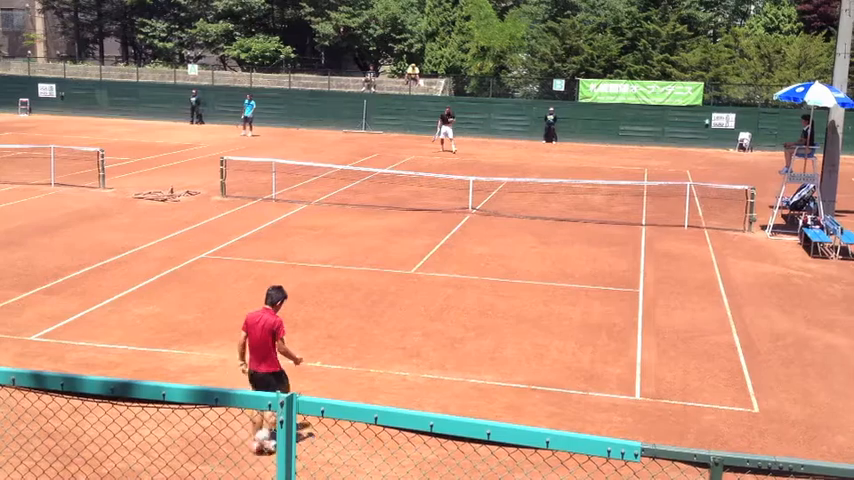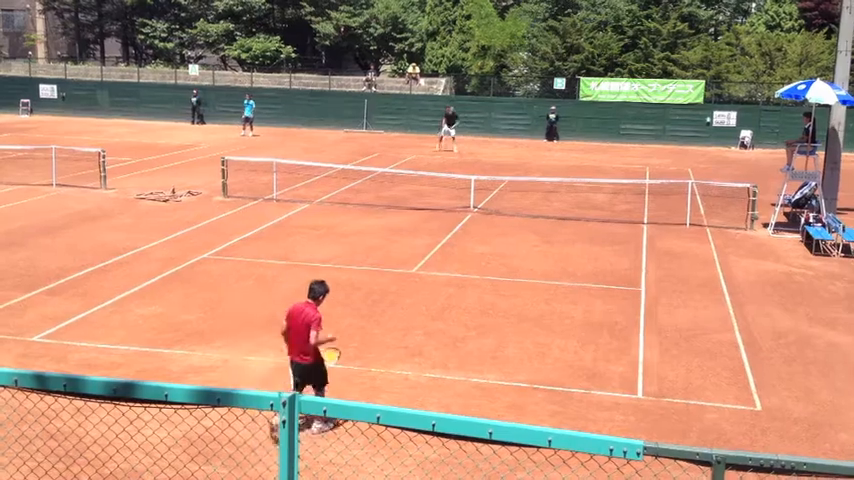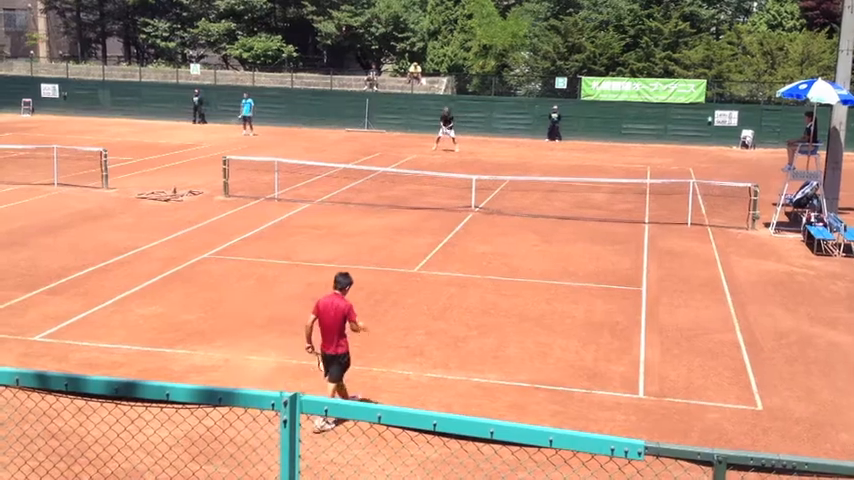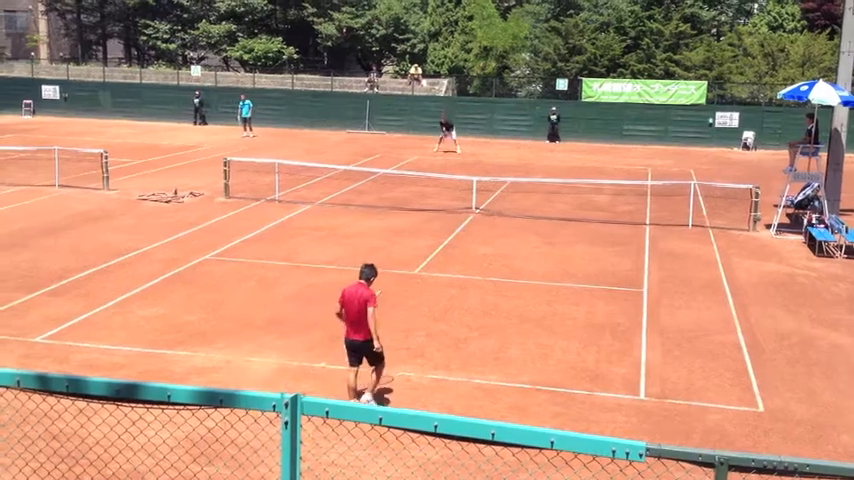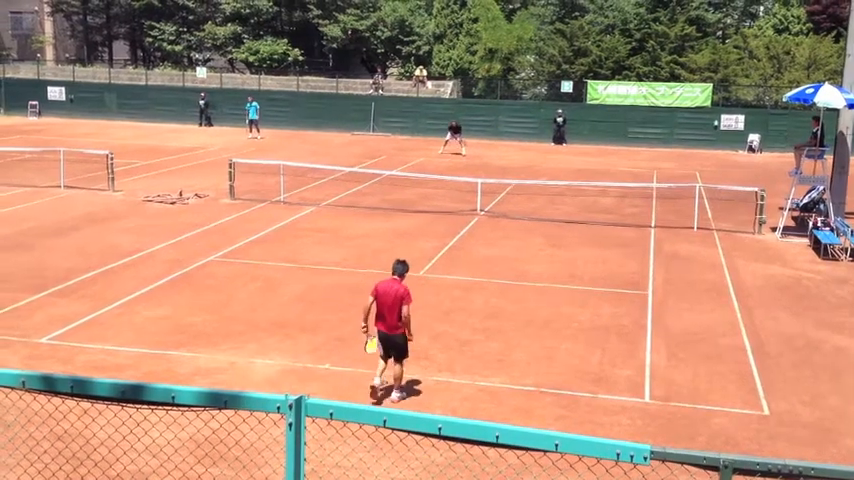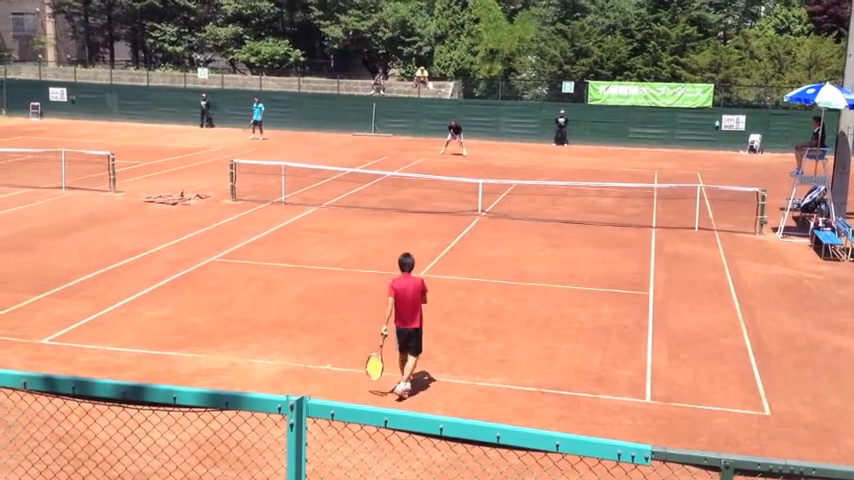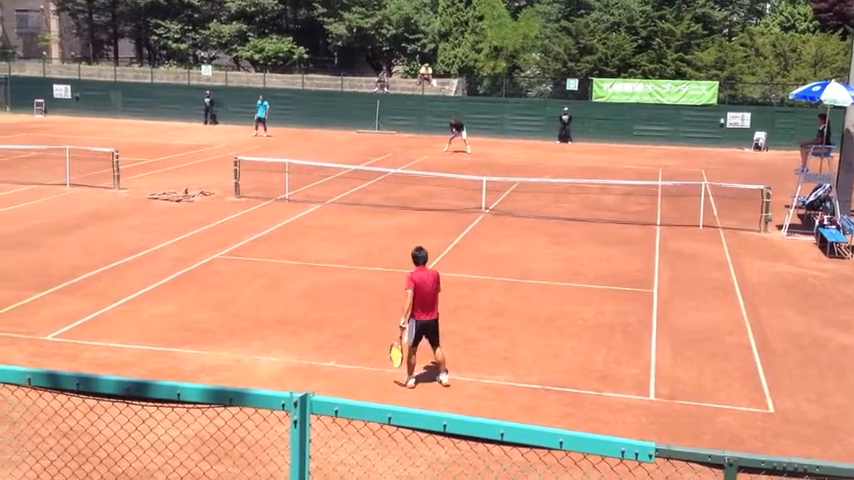
dt=0.4s
person 1, frame 1
left shoulder: (250, 317)
right shoulder: (276, 321)
left elbow: (241, 342)
right elbow: (281, 348)
left wrist: (242, 361)
right wrist: (295, 358)
left hip: (253, 370)
right hip: (271, 371)
left ankle: (258, 441)
right ankle: (264, 434)
person 1, frame 2
left shoulder: (294, 308)
right shoulder: (315, 315)
left elbow: (283, 331)
right elbow: (313, 341)
right wrist: (328, 339)
left hip: (295, 359)
right hip: (311, 362)
left knee: (295, 392)
right knee: (319, 391)
right ankle: (319, 423)
person 1, frame 3
left shoulder: (321, 301)
right shoulder: (346, 305)
left elbow: (309, 324)
right elbow: (354, 328)
left wrist: (308, 342)
right wrist: (361, 327)
left hip: (325, 350)
right hip: (340, 351)
left knee: (336, 378)
right knee: (332, 384)
right ankle: (322, 420)
person 1, frame 4
left shoulder: (346, 291)
right shoulder: (369, 294)
left elbow: (338, 312)
right elbow: (371, 318)
right wrist: (376, 339)
left hip: (350, 338)
right hip: (365, 339)
left knee: (353, 370)
right knee: (379, 365)
left ankle: (352, 401)
right ankle: (368, 396)
person 1, frame 5
left shoulder: (379, 285)
right shoulder: (404, 290)
left elbow: (368, 306)
right elbow: (405, 315)
left wrist: (364, 322)
right wrist: (409, 332)
left hip: (381, 330)
right hip: (397, 332)
left knee: (384, 357)
right knee: (399, 362)
left ankle: (377, 380)
right ankle: (396, 392)
person 1, frame 6
left shoulder: (394, 284)
right shoulder: (419, 282)
left elbow: (390, 306)
right elbow: (424, 300)
left wrist: (385, 325)
left hip: (400, 326)
right hip: (415, 326)
left knee: (403, 355)
right knee: (413, 357)
left ankle: (405, 381)
right ankle: (402, 385)
person 1, frame 7
left shoulder: (412, 276)
right shoulder: (435, 274)
left elbow: (409, 298)
left wrist: (404, 318)
left hip: (417, 319)
right hip: (433, 318)
left knee: (412, 349)
right knee: (436, 347)
left ankle: (410, 379)
right ankle: (443, 376)
